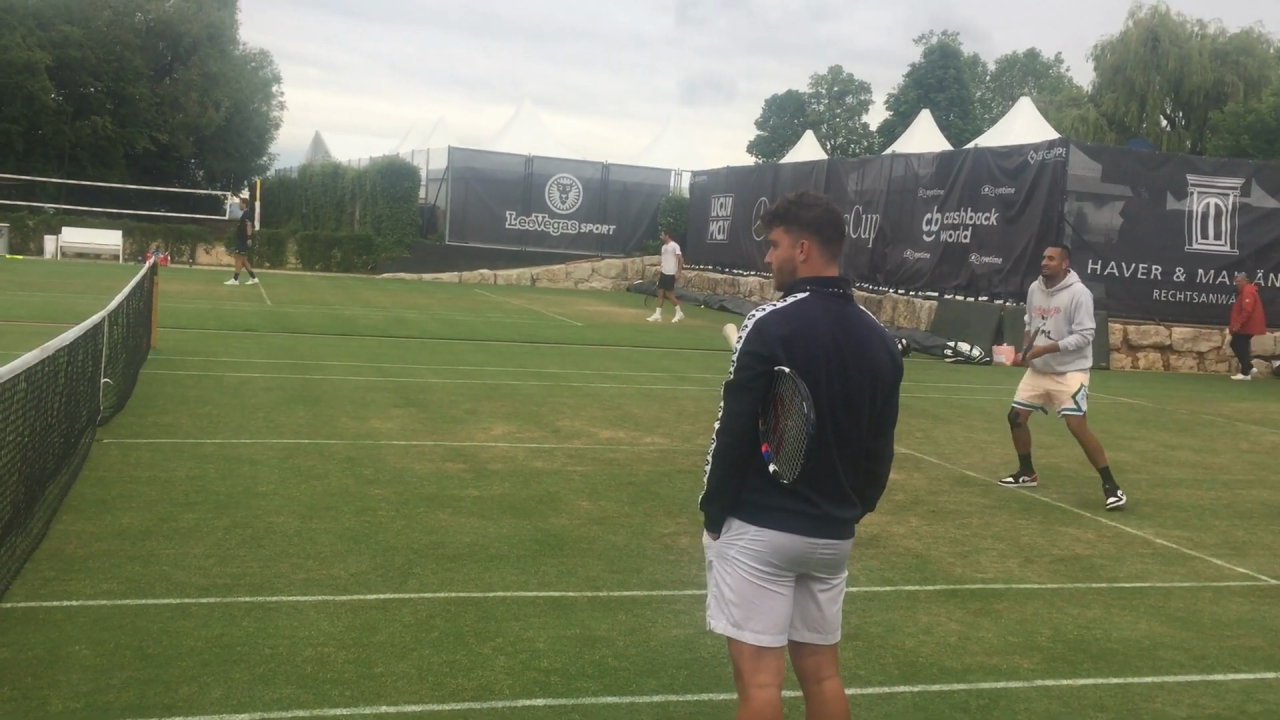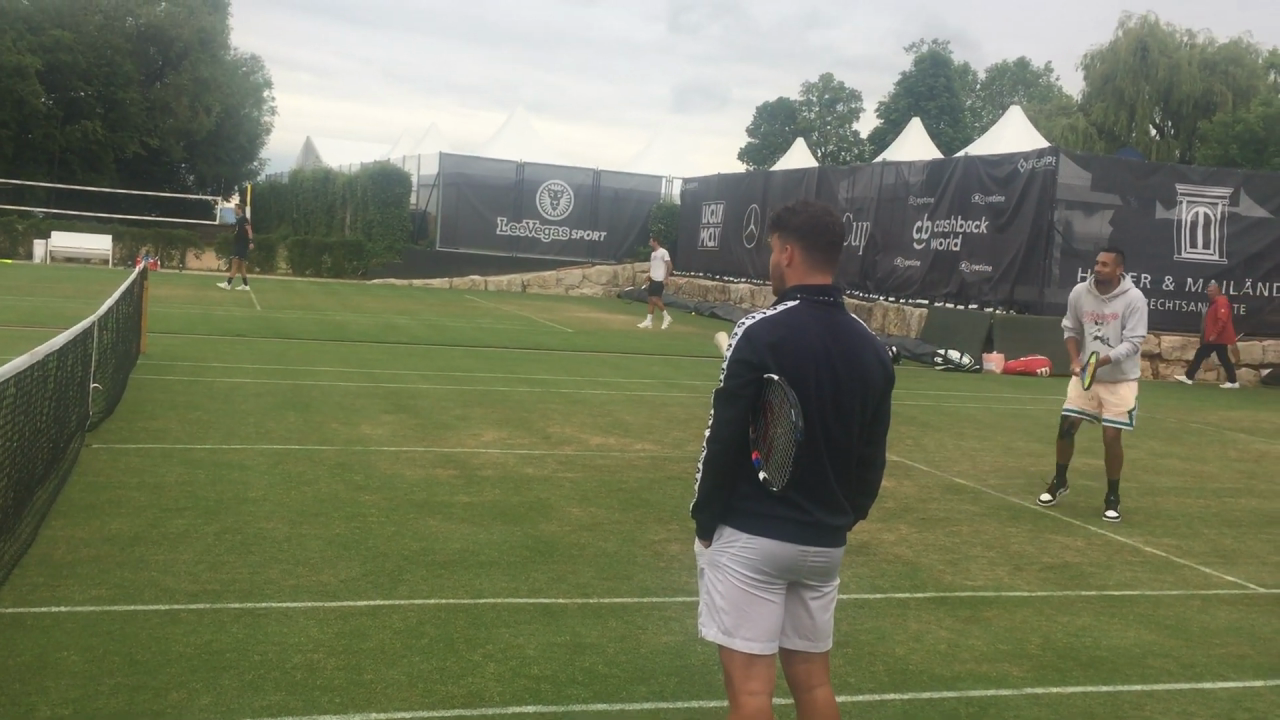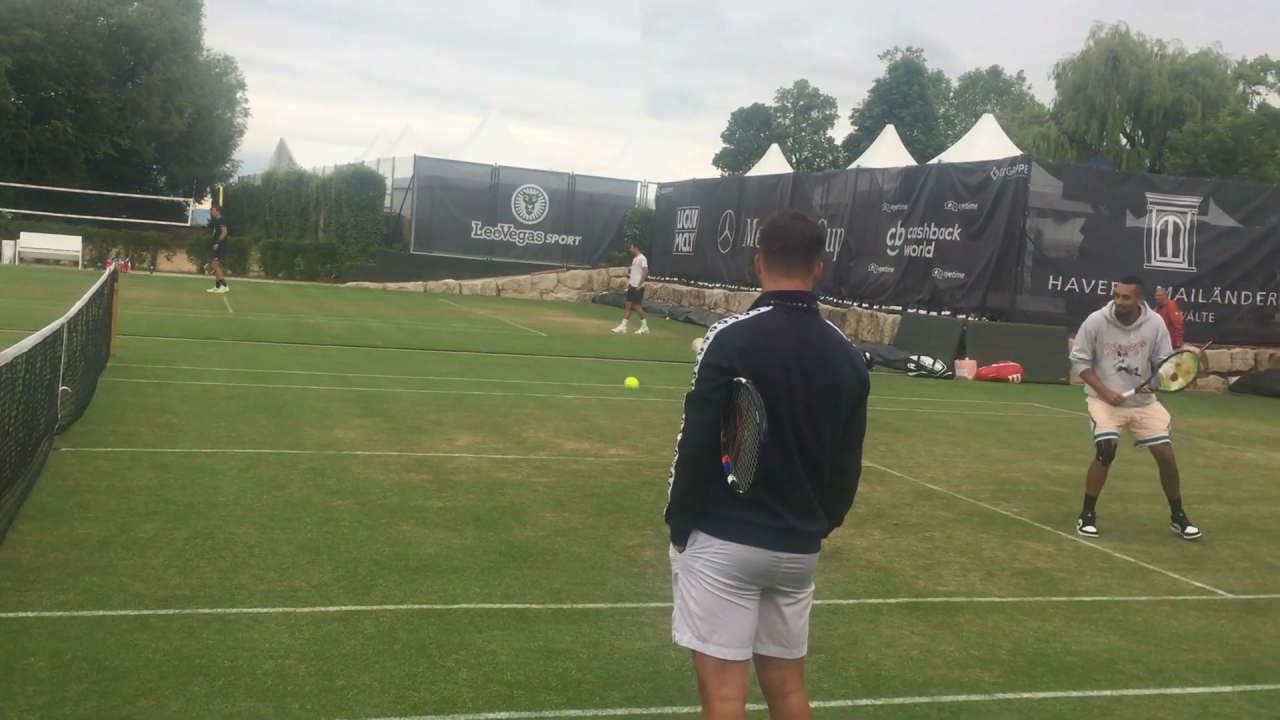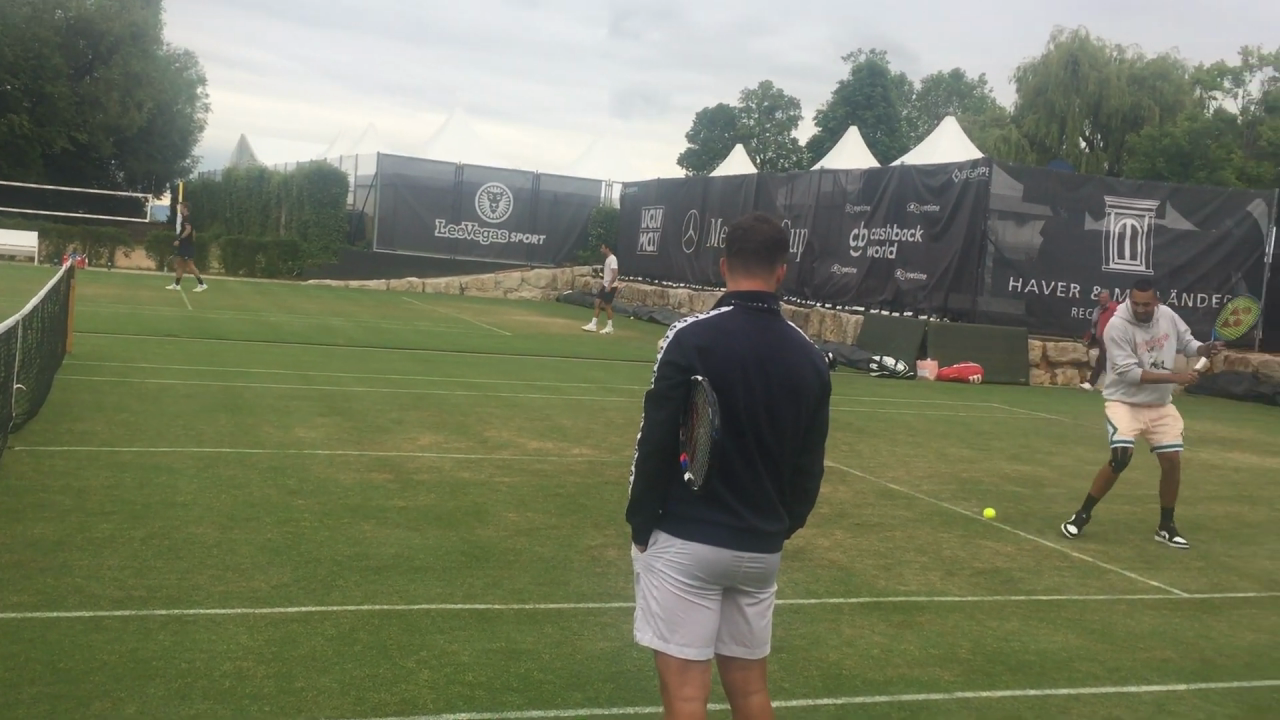
dt=0.3s
person 1, frame 1
left shoulder: (770, 325)
right shoulder: (879, 339)
left elbow: (734, 432)
right elbow: (880, 449)
left wrist: (713, 512)
left hip: (759, 529)
right hip: (832, 535)
left knee: (759, 677)
right knee: (821, 670)
person 1, frame 2
left shoulder: (760, 333)
right shoulder: (872, 348)
left elbow: (724, 439)
right elbow: (872, 458)
left wrist: (705, 520)
left hip: (750, 537)
right hip: (824, 543)
person 1, frame 3
left shoulder: (732, 338)
right shoulder: (848, 356)
left elbow: (696, 444)
right elbow: (848, 465)
left wrist: (679, 525)
left hip: (724, 542)
right hip: (798, 549)
person 1, frame 4
left shoulder: (692, 337)
right shoulder: (810, 357)
left elbow: (656, 443)
right elbow: (810, 466)
left wrist: (640, 525)
left hip: (686, 542)
right hip: (761, 549)
person 2, frame 1
left shoulder: (1079, 293)
right shoulder: (1035, 289)
left elbow: (1084, 336)
left wrist: (1047, 348)
right wrist: (1026, 350)
left hip: (1071, 372)
right hip: (1039, 369)
left knee: (1077, 426)
right knee: (1016, 417)
left ankle: (1111, 486)
right ankle: (1027, 473)
person 2, frame 2
left shoulder: (1135, 299)
right shoulder: (1079, 293)
left elbow: (1133, 343)
right elbow: (1070, 328)
left wrist: (1101, 362)
right wrist: (1075, 359)
left hip: (1122, 379)
left knee: (1111, 437)
right knee: (1066, 427)
left ankle: (1112, 497)
right ankle: (1059, 481)
person 2, frame 3
left shoulder: (1155, 323)
right shoulder: (1095, 322)
left elbow: (1164, 360)
right elbow: (1080, 360)
left wrist: (1151, 380)
right wrist: (1104, 391)
left hip: (1143, 401)
right hip: (1105, 399)
left knee: (1166, 457)
right knee: (1105, 452)
left ankle: (1179, 517)
right ankle: (1087, 514)
person 2, frame 4
left shoulder: (1169, 316)
right shoulder: (1117, 326)
left elbow: (1187, 342)
right elbow: (1128, 372)
left wrist: (1205, 349)
right wrist: (1173, 377)
left hip: (1161, 405)
right hip: (1124, 402)
left knee: (1172, 463)
right knee: (1120, 459)
left ankle: (1166, 525)
right ankle: (1083, 514)
